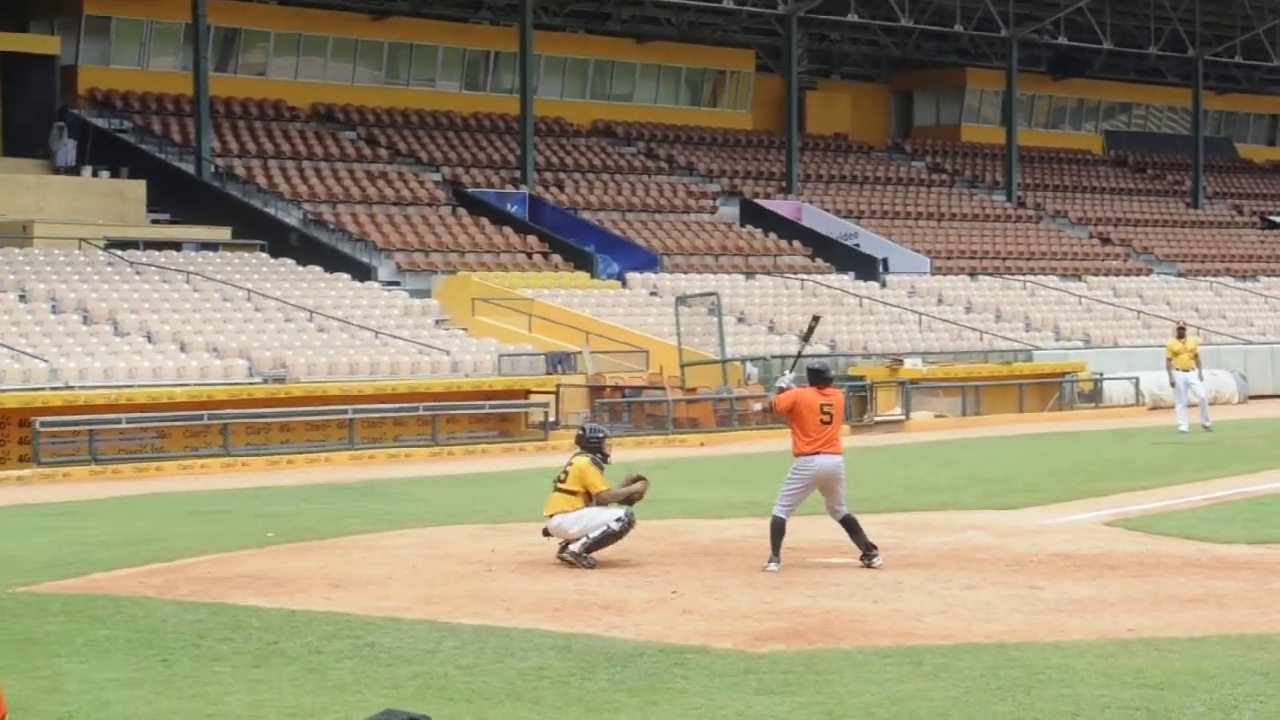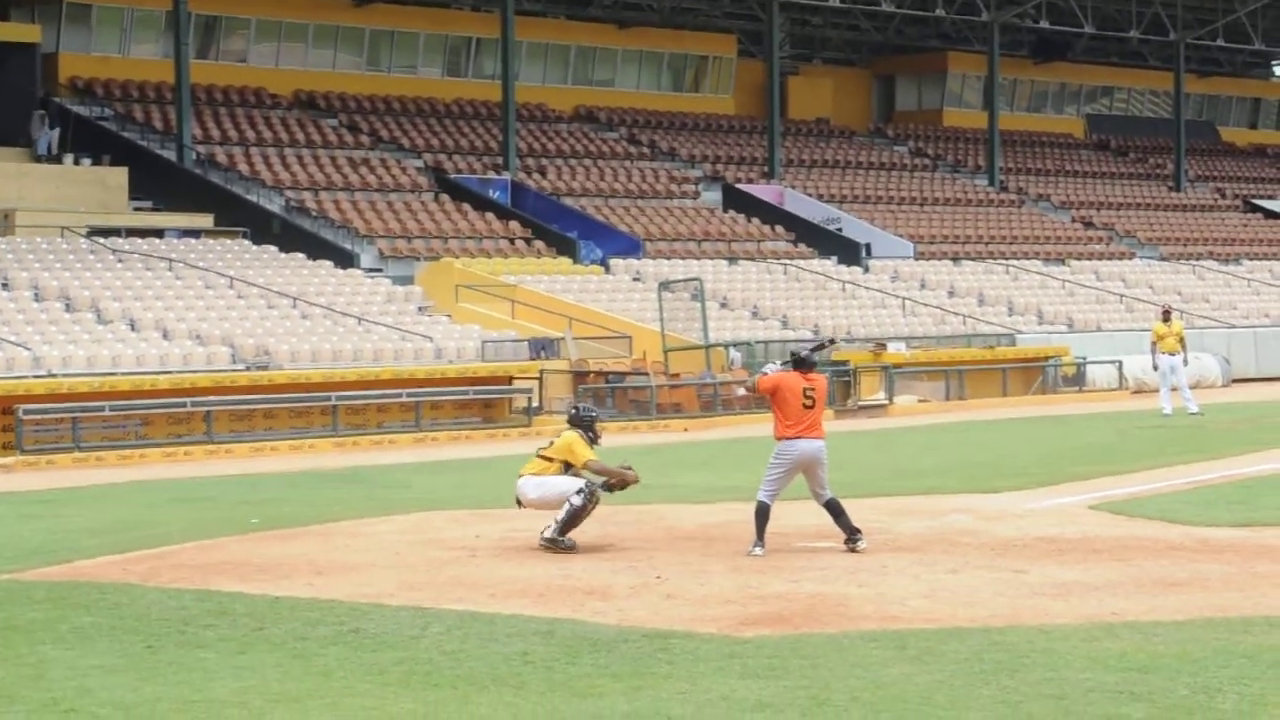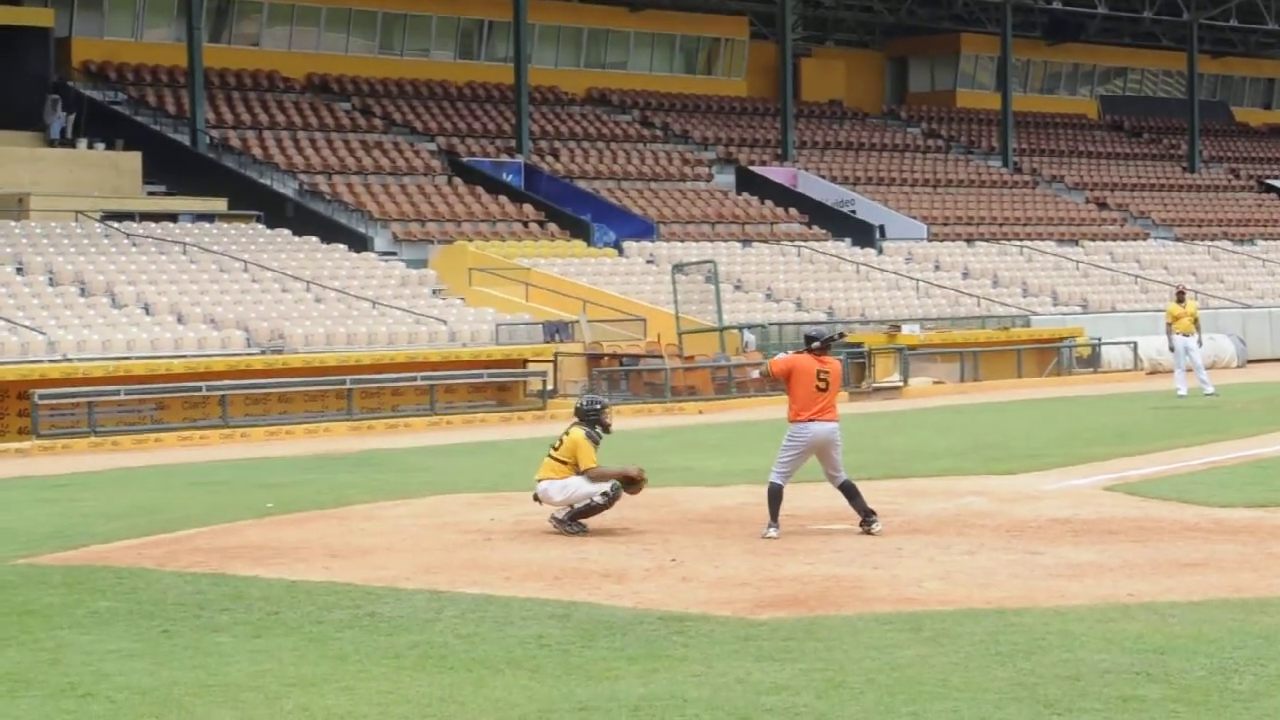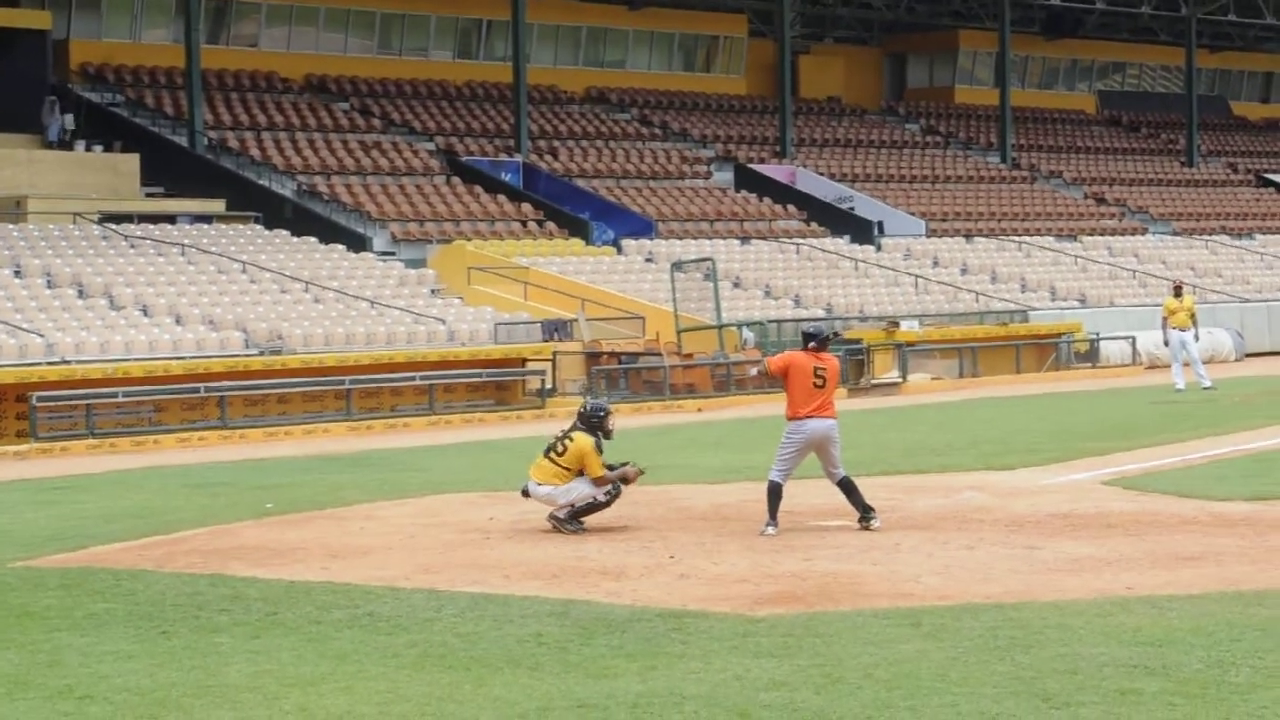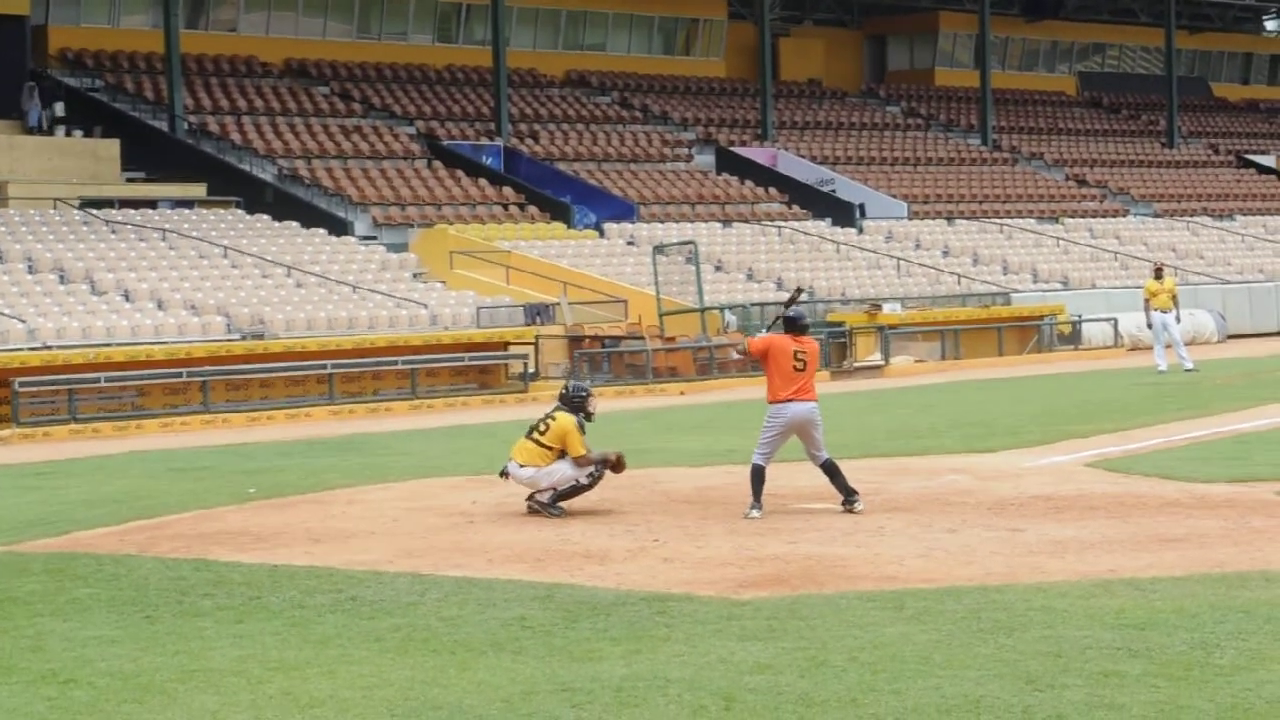
dt=0.4s
person 1, frame 1
left shoulder: (797, 396)
right shoulder: (839, 397)
left elbow: (768, 406)
left wrist: (780, 387)
right wrist: (790, 387)
left hip: (808, 463)
right hip: (835, 462)
left knee: (781, 510)
right knee: (839, 511)
left ankle: (774, 560)
right ankle: (871, 554)
person 1, frame 2
left shoulder: (781, 379)
right shoulder: (822, 381)
left elbow: (750, 385)
left wrist: (767, 372)
left hip: (790, 447)
right hip: (817, 446)
left knee: (765, 495)
right knee: (823, 494)
left ankle: (759, 544)
right ankle: (855, 537)
person 1, frame 3
left shoulder: (795, 361)
right shoulder: (836, 365)
left elbow: (763, 372)
left wrist: (779, 360)
left hip: (803, 429)
right hip: (831, 428)
left knee: (778, 477)
right knee: (838, 477)
left ankle: (773, 526)
right ankle: (870, 520)
person 1, frame 4
left shoulder: (792, 359)
right shoulder: (834, 363)
left elbow: (761, 370)
left wrist: (779, 358)
left hip: (801, 427)
right hip: (828, 425)
left knee: (778, 475)
right knee: (837, 473)
left ankle: (772, 523)
right ankle: (868, 516)
person 1, frame 5
left shoulder: (773, 342)
right shoulder: (814, 346)
left elbow: (742, 349)
left wrist: (759, 339)
left hip: (782, 410)
right hip: (809, 408)
left knee: (760, 457)
right knee: (820, 456)
left ankle: (756, 506)
right ankle: (852, 499)
